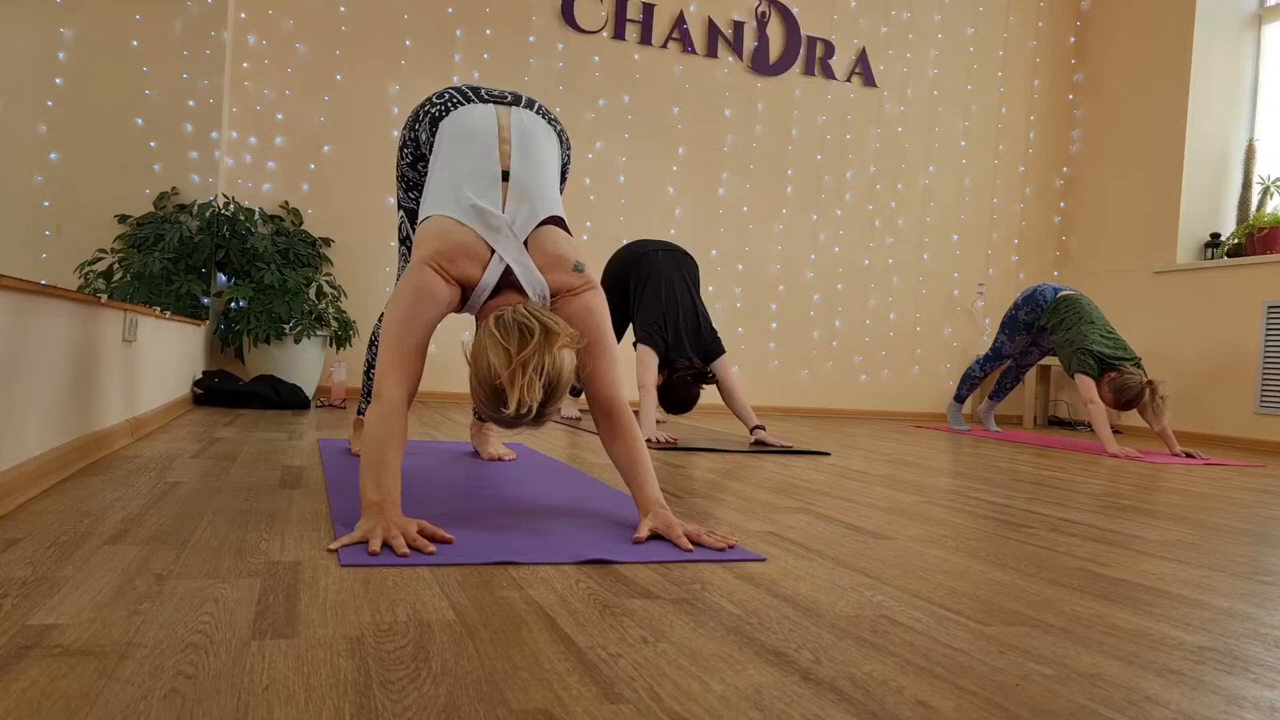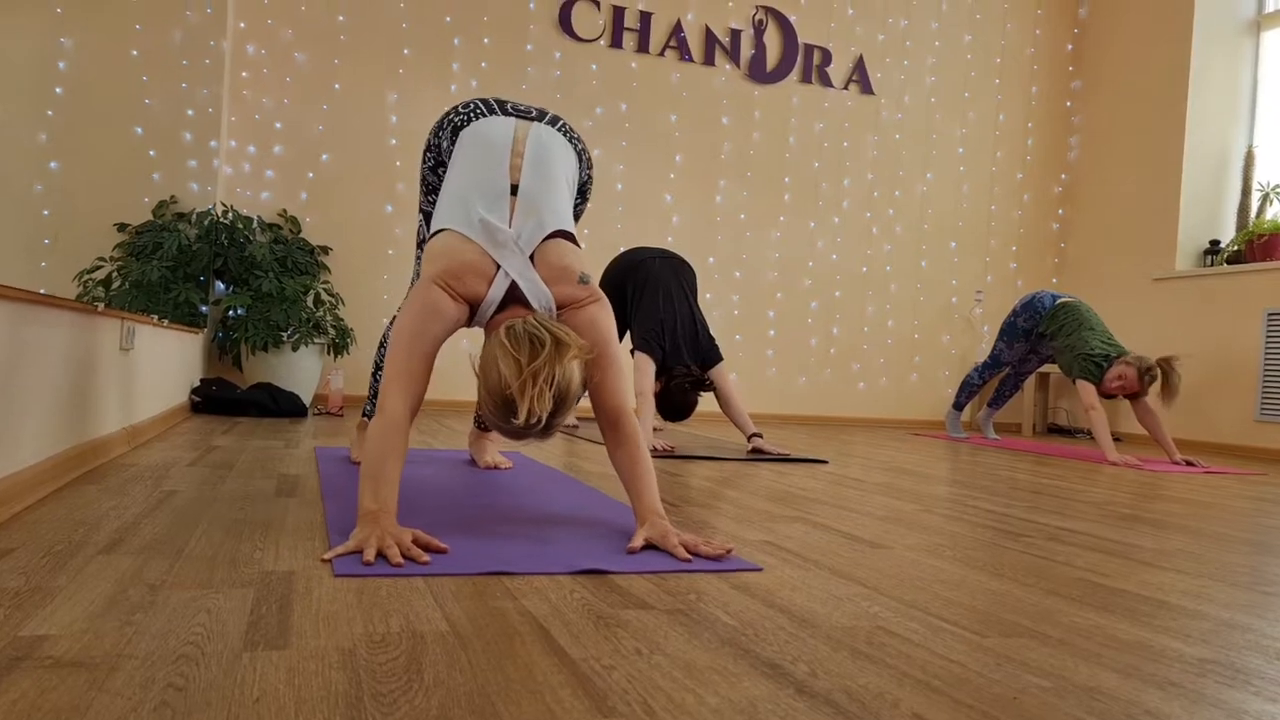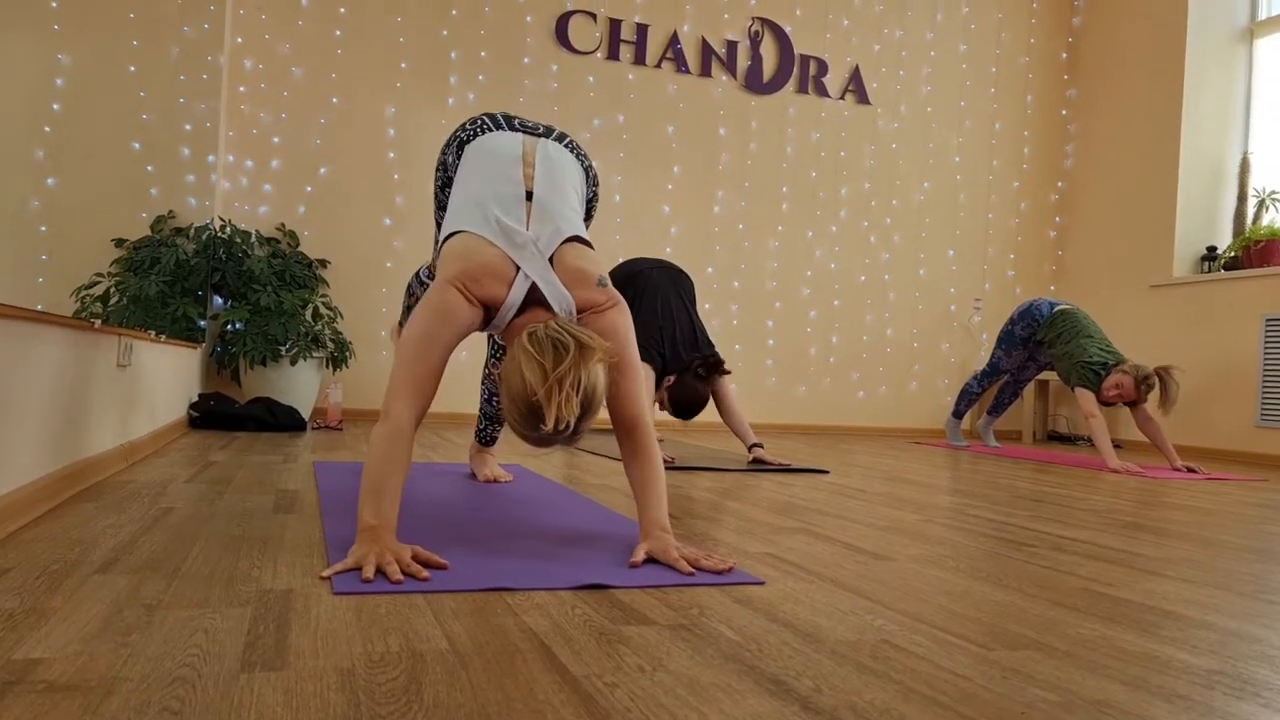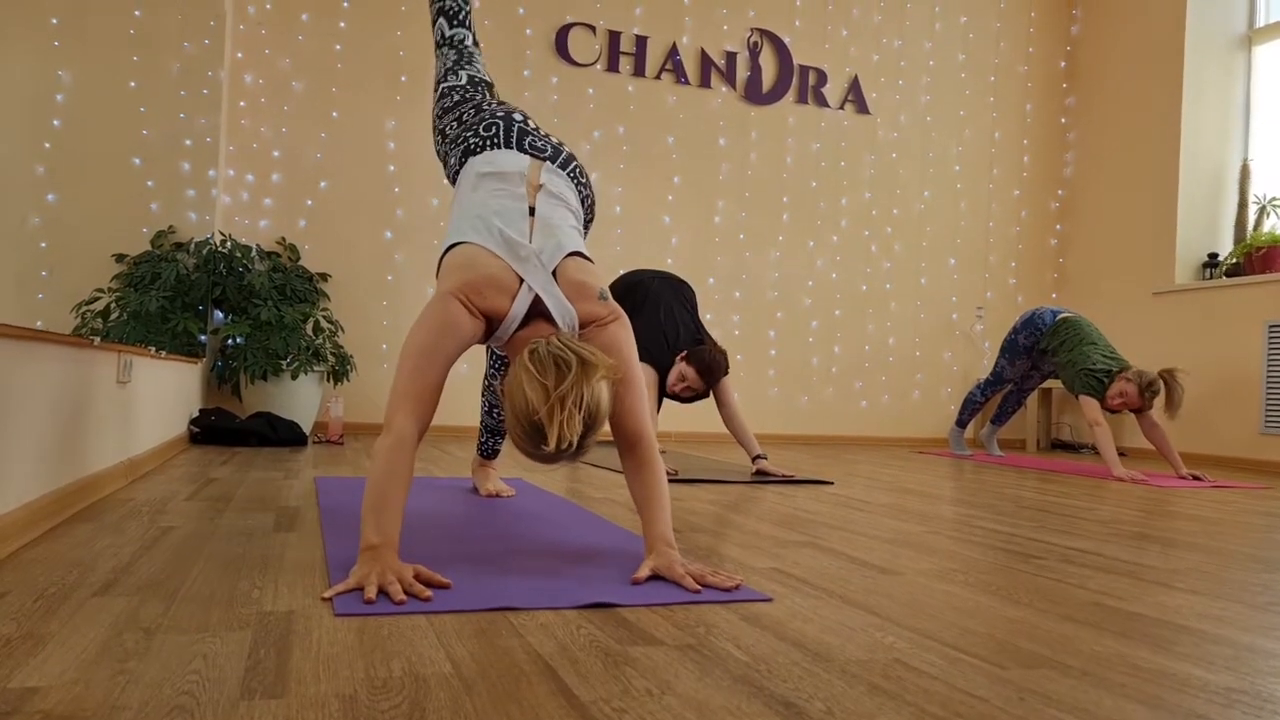
dt=0.5s
person 1, frame 1
left shoulder: (573, 287)
right shoulder: (439, 269)
left elbow: (613, 409)
right elbow: (390, 395)
left wrist: (654, 507)
right wrist: (378, 510)
left hip: (538, 128)
right hip: (446, 118)
left ankle: (479, 427)
right ankle: (363, 423)
person 1, frame 2
left shoulder: (580, 300)
right shoulder: (447, 285)
left elbow: (619, 419)
right elbow: (395, 408)
right hip: (470, 128)
left ankle: (479, 433)
right ankle: (366, 424)
person 1, frame 3
left shoulder: (601, 304)
right shoulder: (463, 287)
left elbow: (635, 428)
right elbow: (397, 417)
right wrist: (374, 534)
left hip: (565, 159)
right hip: (481, 144)
right ankle: (410, 311)
person 1, frame 4
left shoulder: (603, 318)
right shoulder: (466, 300)
left elbow: (637, 441)
right elbow: (400, 429)
left wrist: (664, 546)
right wrist: (376, 551)
left hip: (563, 181)
right hip: (486, 151)
right knee: (460, 61)
person 2, frame 1
left shoulder: (705, 341)
right shoulder: (655, 334)
left elbow: (729, 387)
right elbow: (646, 386)
left wrist: (757, 428)
right wrist: (647, 429)
right hip: (632, 262)
left ankle: (646, 410)
right ankle: (571, 397)
person 2, frame 2
left shoulder: (701, 349)
right shoulder: (652, 340)
left elbow: (727, 395)
right elbow: (643, 393)
left wrist: (754, 436)
right wrist: (645, 436)
right hip: (629, 270)
person 2, frame 3
left shoulder: (701, 356)
right shoulder: (654, 354)
left elbow: (727, 403)
right elbow: (642, 401)
left wrist: (755, 447)
left hip: (673, 279)
right hip: (629, 279)
person 2, frame 4
left shoulder: (711, 361)
right shoulder: (658, 352)
left elbow: (730, 409)
right elbow: (647, 410)
left wrist: (759, 458)
right hip: (631, 291)
person 3, frame 1
left shoulder: (1130, 367)
right shoulder: (1088, 357)
left elbow: (1146, 404)
right elbow: (1092, 402)
left wrist: (1174, 446)
right wrist: (1111, 446)
left hip: (1067, 305)
right hip: (1039, 305)
left knee: (1022, 364)
right knee: (997, 357)
left ankle: (987, 410)
right ankle: (955, 408)
person 3, frame 2
left shoulder: (1130, 371)
right shoulder: (1090, 361)
left elbow: (1145, 411)
right elbow: (1093, 408)
left wrist: (1173, 454)
right wrist: (1111, 454)
left hip: (1066, 312)
right hip: (1038, 312)
left knee: (1021, 372)
right knee: (996, 364)
left ankle: (986, 417)
right ankle: (954, 415)
person 3, frame 3
left shoulder: (1129, 378)
right shoulder: (1089, 368)
left elbow: (1145, 419)
right elbow: (1093, 416)
left wrist: (1174, 460)
right wrist: (1112, 461)
left hip: (1062, 322)
right hip: (1036, 319)
left knee: (1019, 379)
right knee: (994, 372)
left ankle: (986, 425)
right ankle: (953, 423)
person 3, frame 4
left shoulder: (1134, 386)
right shoulder: (1093, 376)
left elbow: (1151, 426)
right elbow: (1097, 423)
left wrist: (1180, 468)
right wrist: (1117, 469)
left hip: (1065, 330)
right hip: (1038, 328)
left knee: (1023, 388)
right knee: (998, 381)
left ankle: (989, 434)
right ankle: (957, 433)
